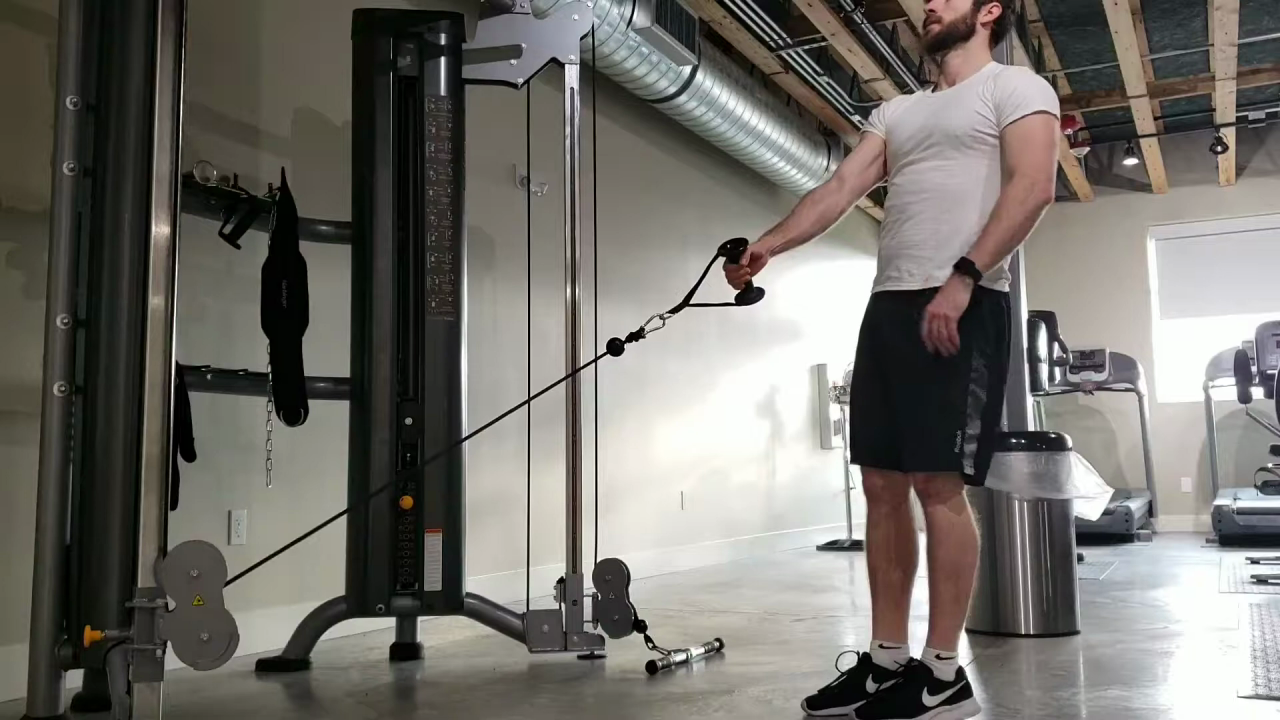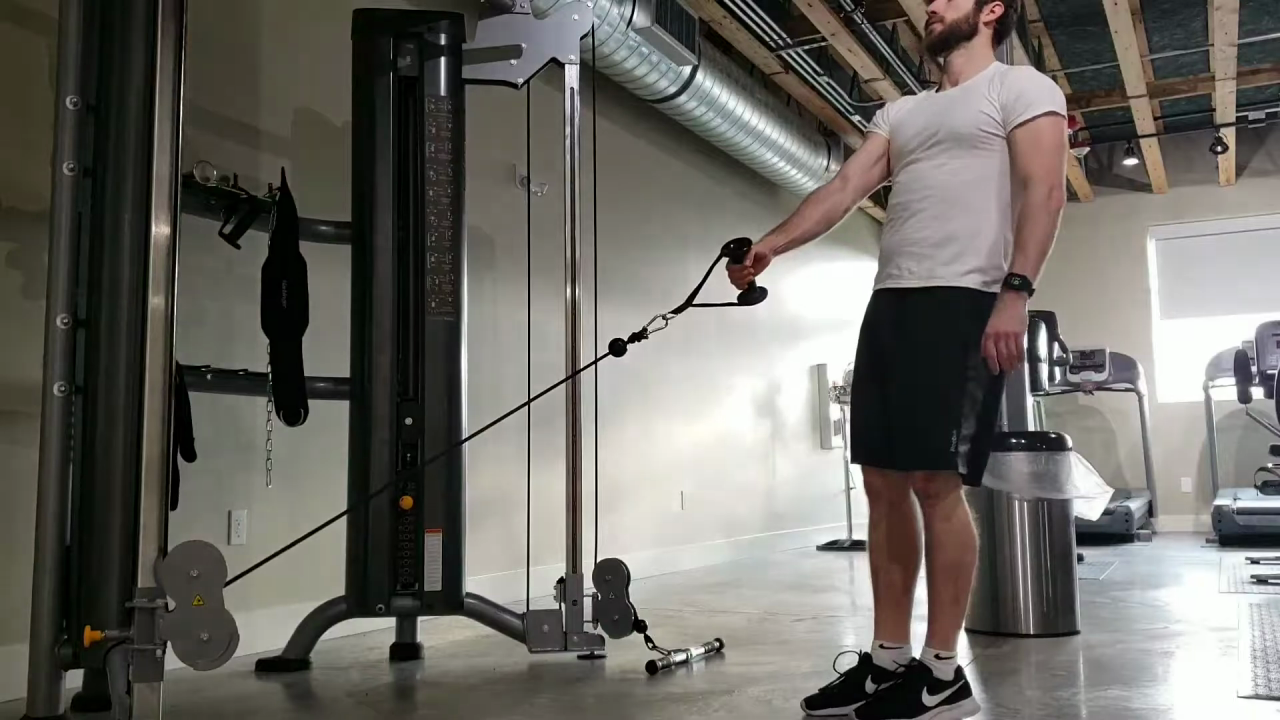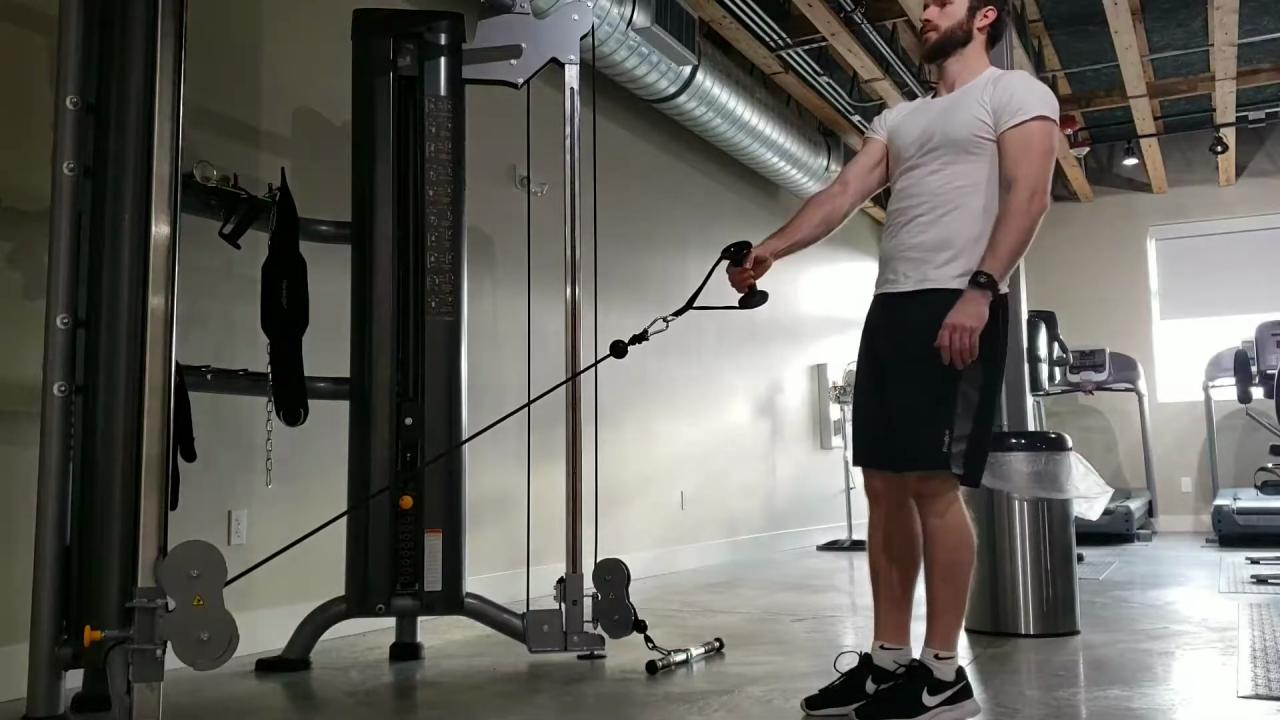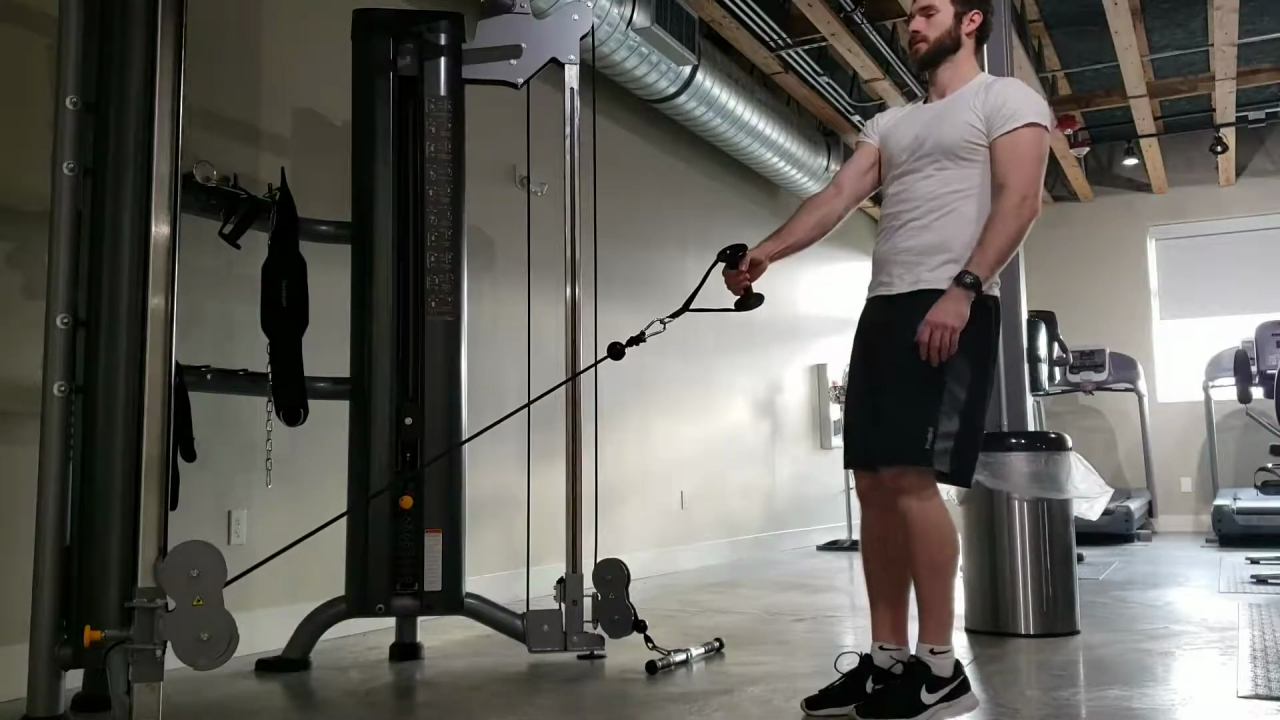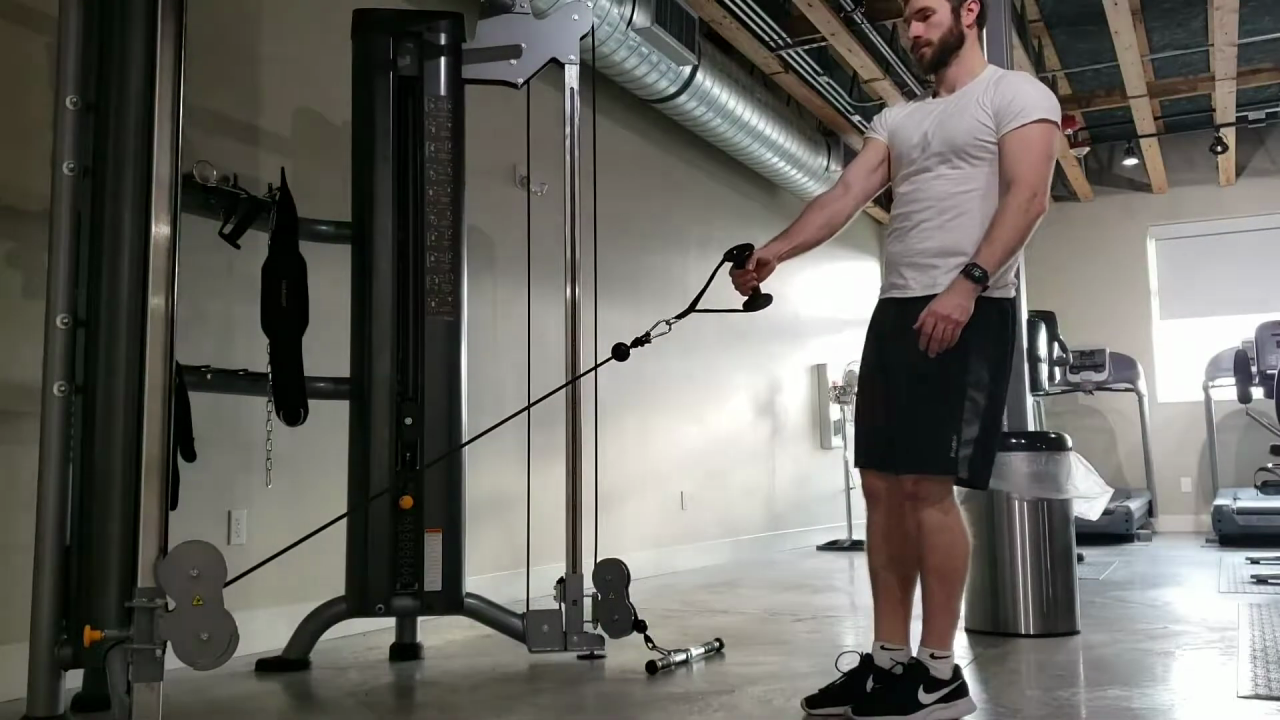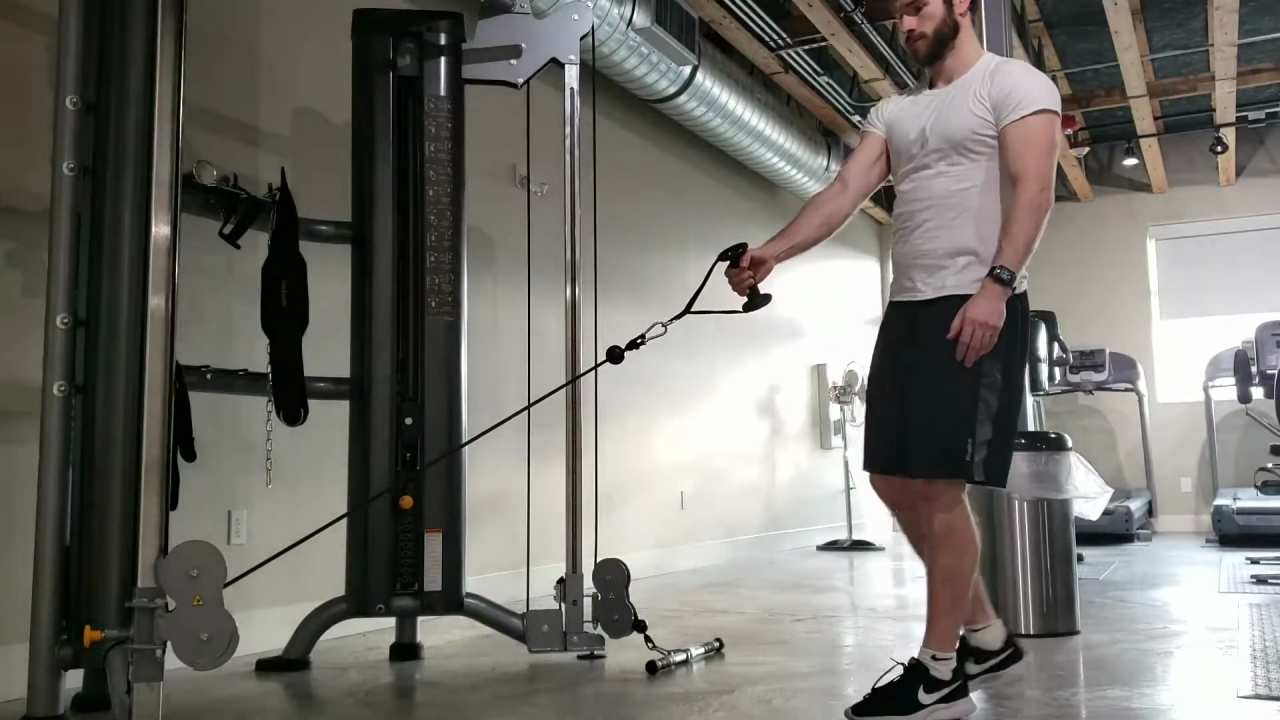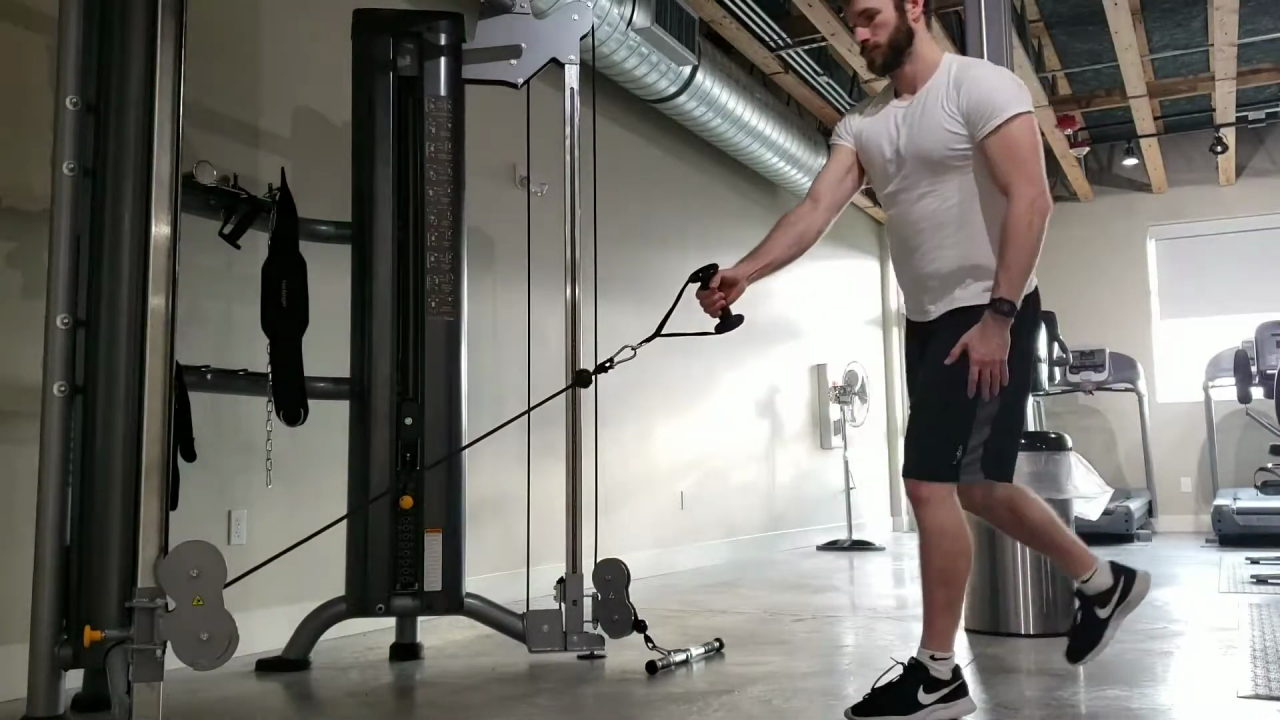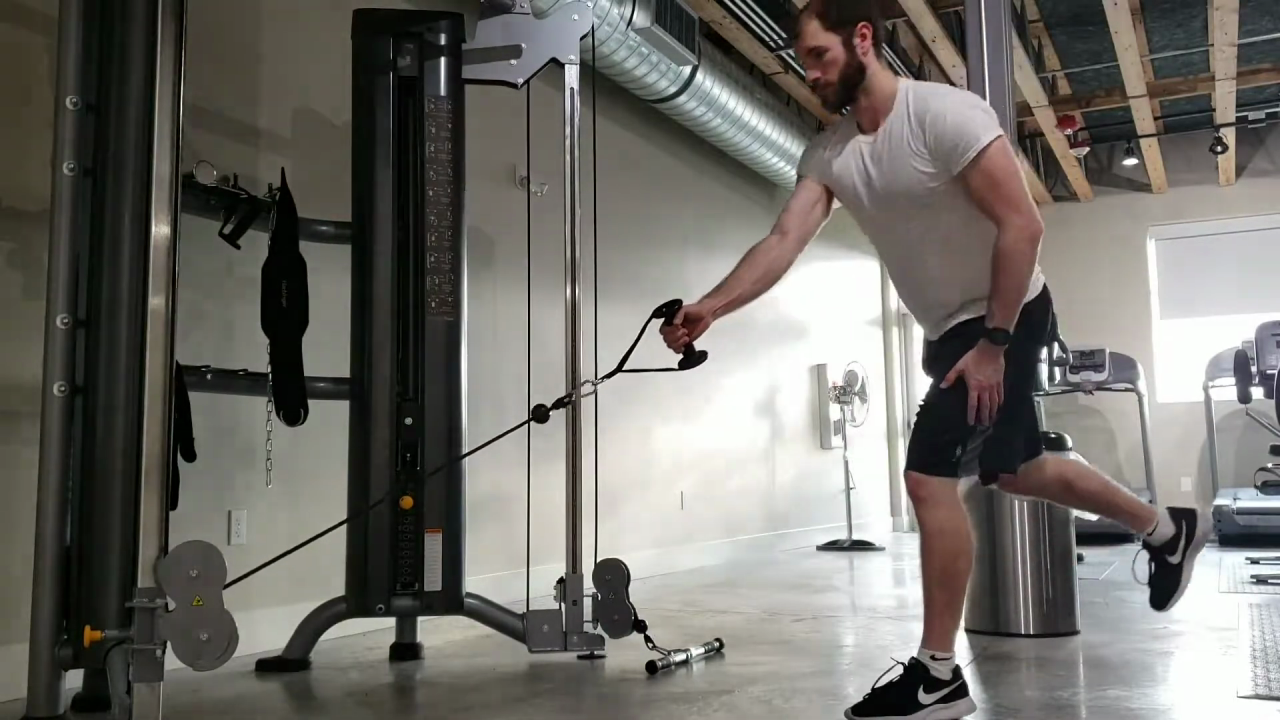
dt=0.4s
person 1, frame 1
left shoulder: (1015, 87)
right shoulder: (897, 111)
left elbow: (1032, 187)
right elbow: (840, 189)
left wrist: (963, 278)
right wrist: (765, 246)
left hip: (964, 307)
right hip: (890, 307)
left knee: (939, 484)
right knee: (882, 483)
right ankle: (888, 660)
person 1, frame 2
left shoulder: (1021, 88)
right shoulder: (900, 112)
left elbow: (1044, 191)
right elbow: (842, 189)
left wrist: (1016, 290)
right wrist: (769, 245)
left hip: (960, 304)
right hip: (888, 305)
left knee: (935, 484)
right knee: (884, 484)
right ankle: (888, 661)
person 1, frame 3
left shoulder: (1016, 92)
right shoulder: (900, 117)
left elbow: (1028, 194)
right elbow: (843, 192)
left wrist: (979, 288)
right wrist: (769, 249)
left hip: (959, 308)
right hip: (890, 308)
left knee: (932, 484)
right knee: (884, 485)
right ankle: (890, 659)
person 1, frame 4
left shoulder: (1006, 99)
right shoulder: (891, 122)
left elbow: (1019, 201)
right elbow: (836, 196)
left wrist: (962, 289)
right wrist: (765, 252)
left hip: (951, 311)
right hip: (883, 310)
left knee: (908, 477)
right knee: (873, 484)
right ankle: (888, 660)
person 1, frame 5
left shoulder: (1016, 94)
right shoulder: (898, 118)
left elbow: (1027, 197)
right elbow: (846, 194)
left wrist: (969, 282)
right wrist: (774, 251)
left hip: (967, 311)
right hip: (895, 312)
left knee: (926, 485)
right knee: (882, 485)
right ankle: (889, 659)
person 1, frame 6
left shoulder: (1014, 82)
right shoulder: (895, 109)
left elbow: (1033, 188)
right elbow: (845, 191)
left wrist: (996, 284)
right wrist: (771, 252)
left hip: (976, 311)
right hip: (905, 310)
left knee: (939, 488)
right knee: (894, 481)
right ankle: (984, 636)
person 1, frame 7
left shoulder: (982, 86)
right shoulder: (864, 120)
left elbow: (1029, 200)
right elbow: (817, 206)
left wrist: (999, 315)
right wrist: (744, 272)
left hip: (985, 318)
right hip: (925, 321)
left knee: (932, 484)
right knee: (969, 480)
right ankle: (1103, 582)
person 1, frame 8
left shoulder: (944, 113)
right shoulder: (827, 154)
left elbow: (1021, 226)
right elbow: (784, 241)
left wrist: (995, 343)
right wrist: (710, 307)
left hip: (1001, 318)
right hip: (948, 329)
left knee: (930, 478)
right knee: (1014, 469)
right ankle: (1166, 529)
